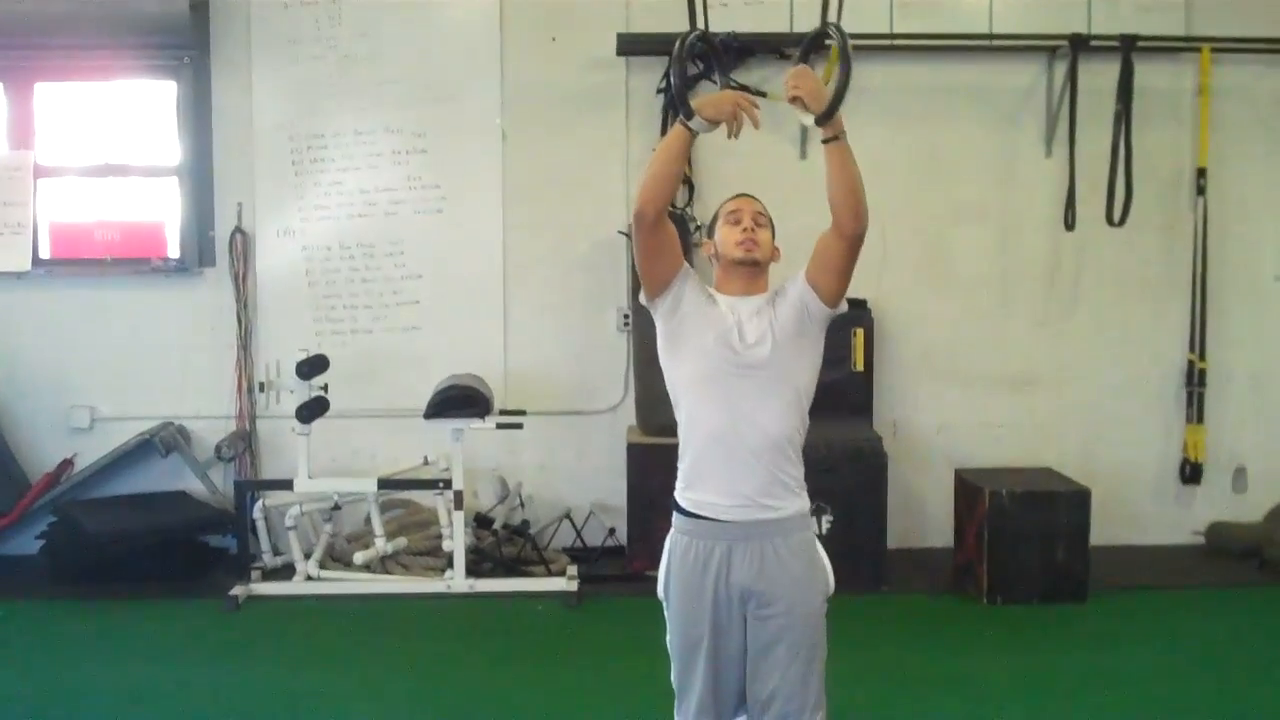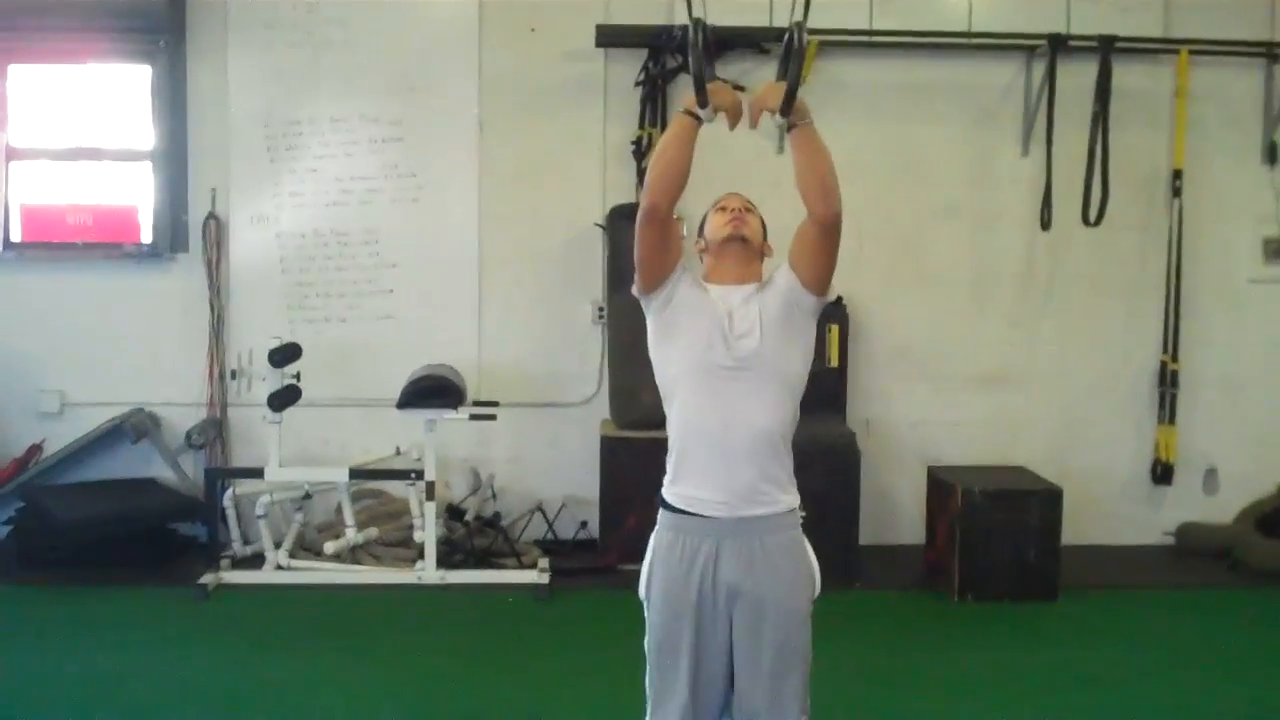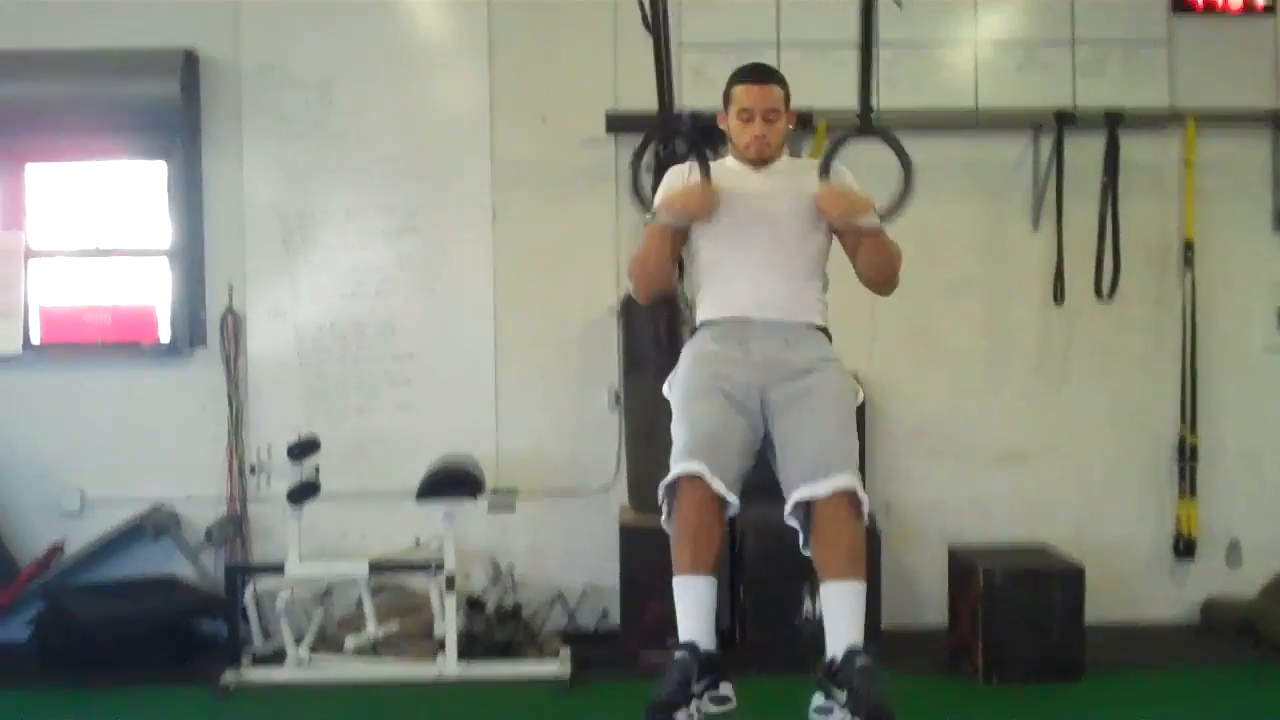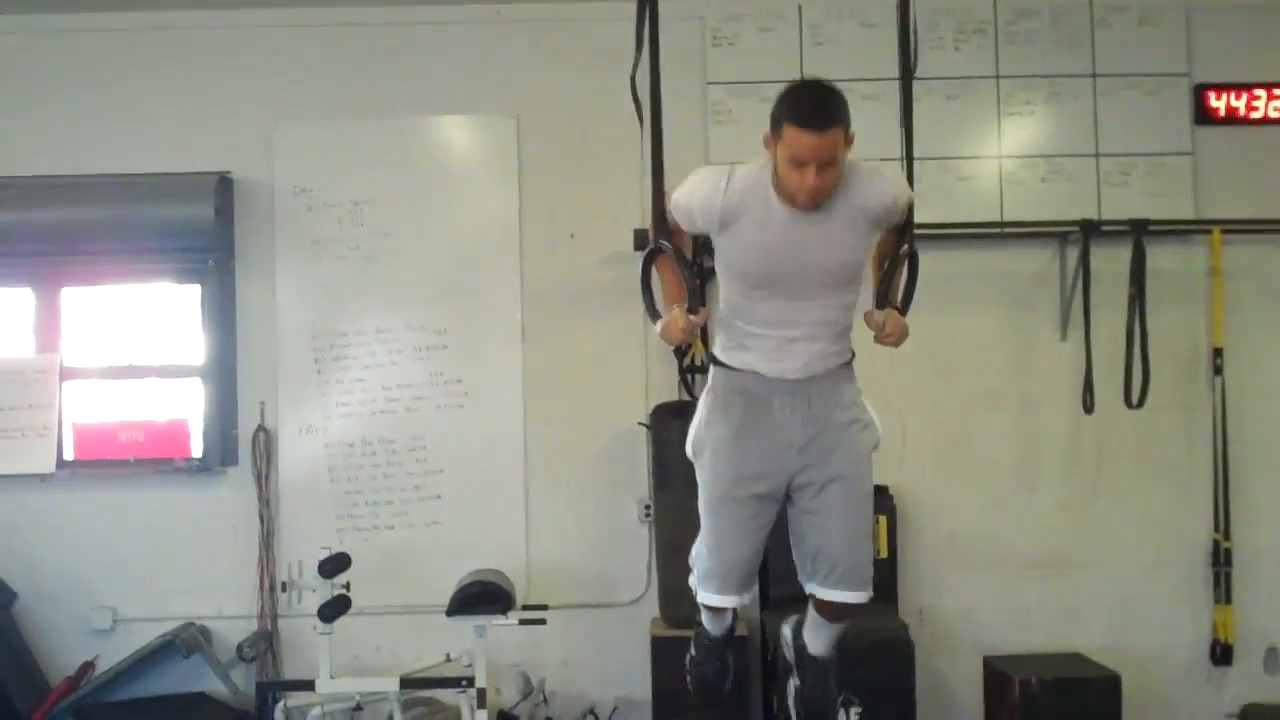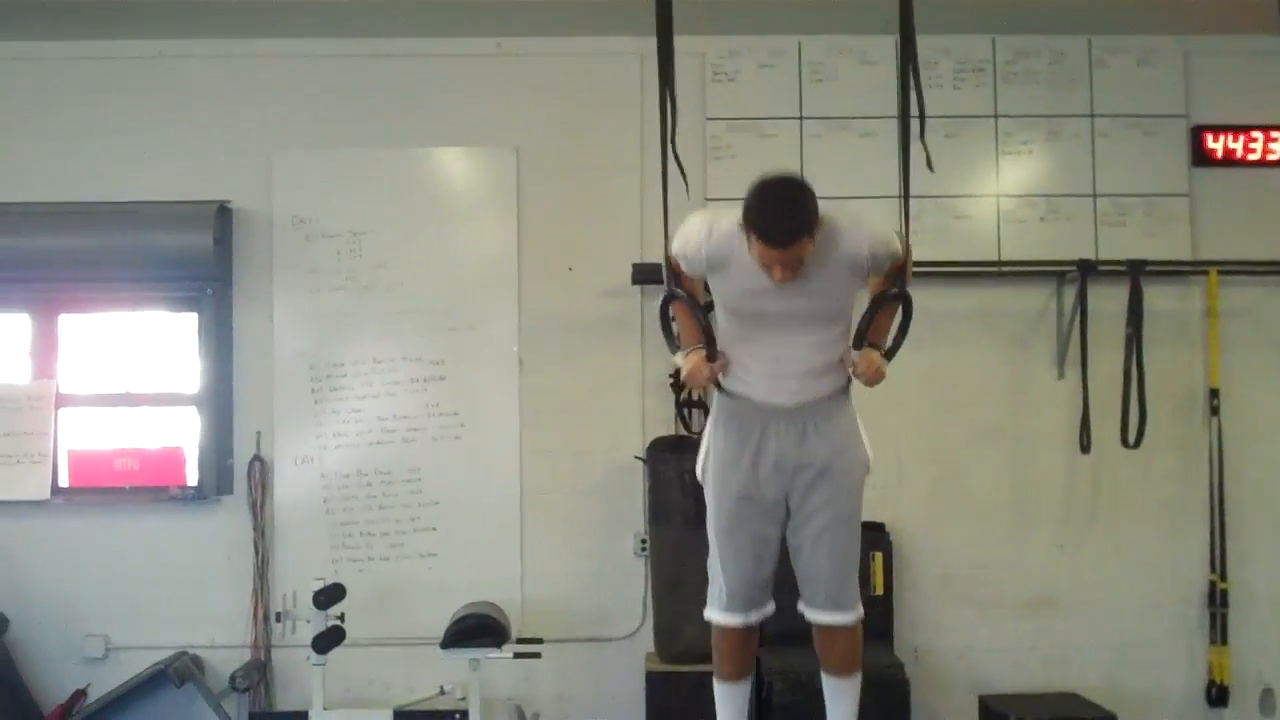
dt=1s
person 1, frame 1
left shoulder: (799, 310)
right shoulder: (681, 306)
left elbow: (851, 225)
right elbow: (647, 211)
left wrist: (829, 123)
right wrist: (693, 121)
left hip: (784, 538)
right hip: (701, 535)
person 1, frame 2
left shoulder: (790, 301)
right shoulder: (672, 299)
left elbow: (826, 211)
right elbow: (655, 205)
left wrist: (797, 116)
right wrist: (694, 110)
left hip: (771, 536)
right hip: (686, 533)
person 1, frame 3
left shoulder: (823, 182)
right shoulder: (687, 179)
left elbow: (884, 279)
right elbow: (645, 288)
left wrist: (864, 220)
right wrist: (668, 216)
left hip: (804, 350)
right hip: (720, 346)
left knee: (832, 490)
right knee: (696, 478)
left ankle: (846, 664)
right ankle: (696, 656)
person 1, frame 4
left shoulder: (879, 195)
right shoulder: (719, 193)
right elbow: (665, 224)
left wrist: (887, 304)
right wrist: (675, 303)
left hip: (831, 394)
right hip: (742, 392)
left knee: (846, 573)
right knee: (724, 569)
left ankle: (812, 647)
right ankle: (714, 631)
person 1, frame 5
left shoulder: (860, 245)
right shoulder: (707, 239)
left elbow: (899, 267)
right elbow: (677, 273)
left wrist: (875, 347)
right wrist: (692, 347)
left hip: (826, 421)
right hip: (742, 419)
left knee: (835, 599)
right knee: (735, 598)
